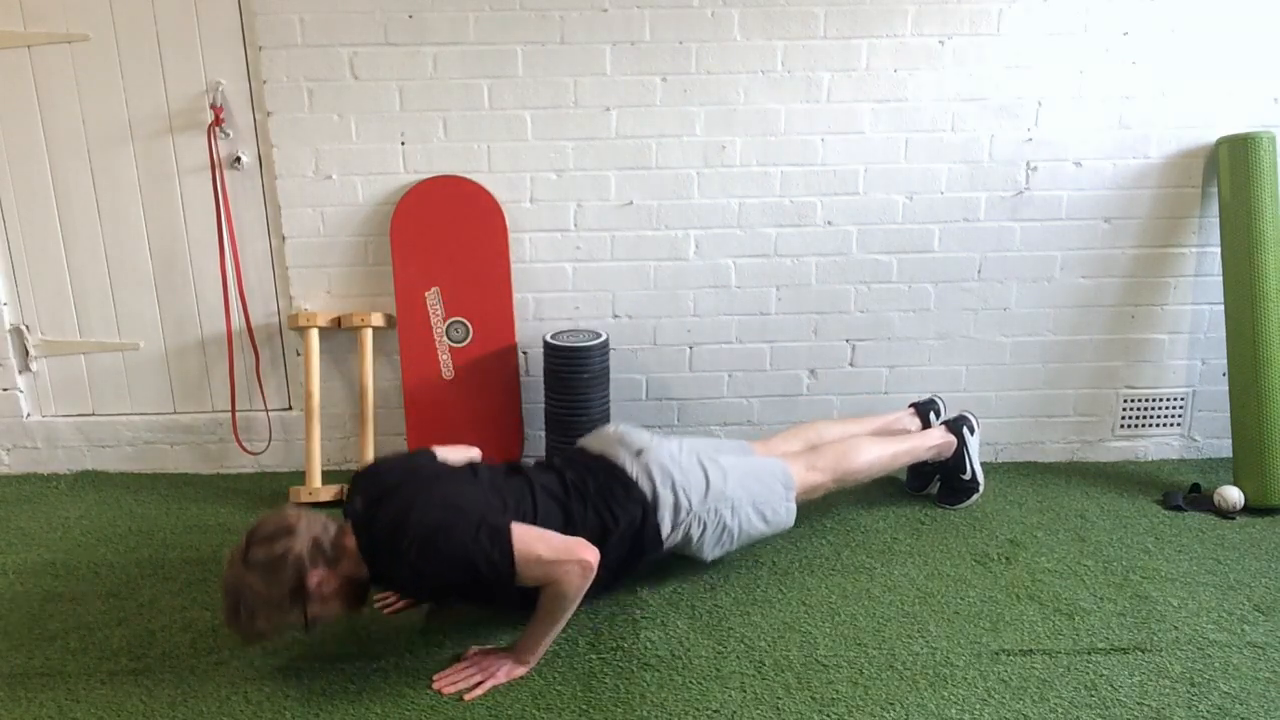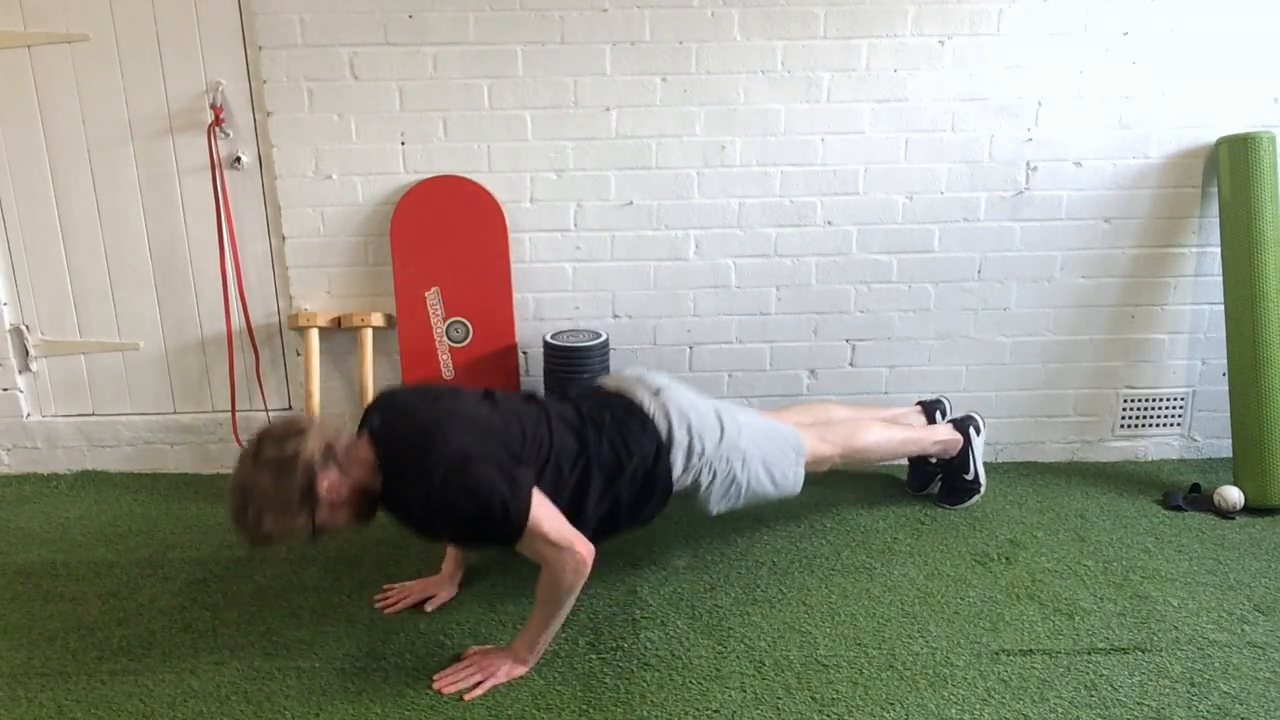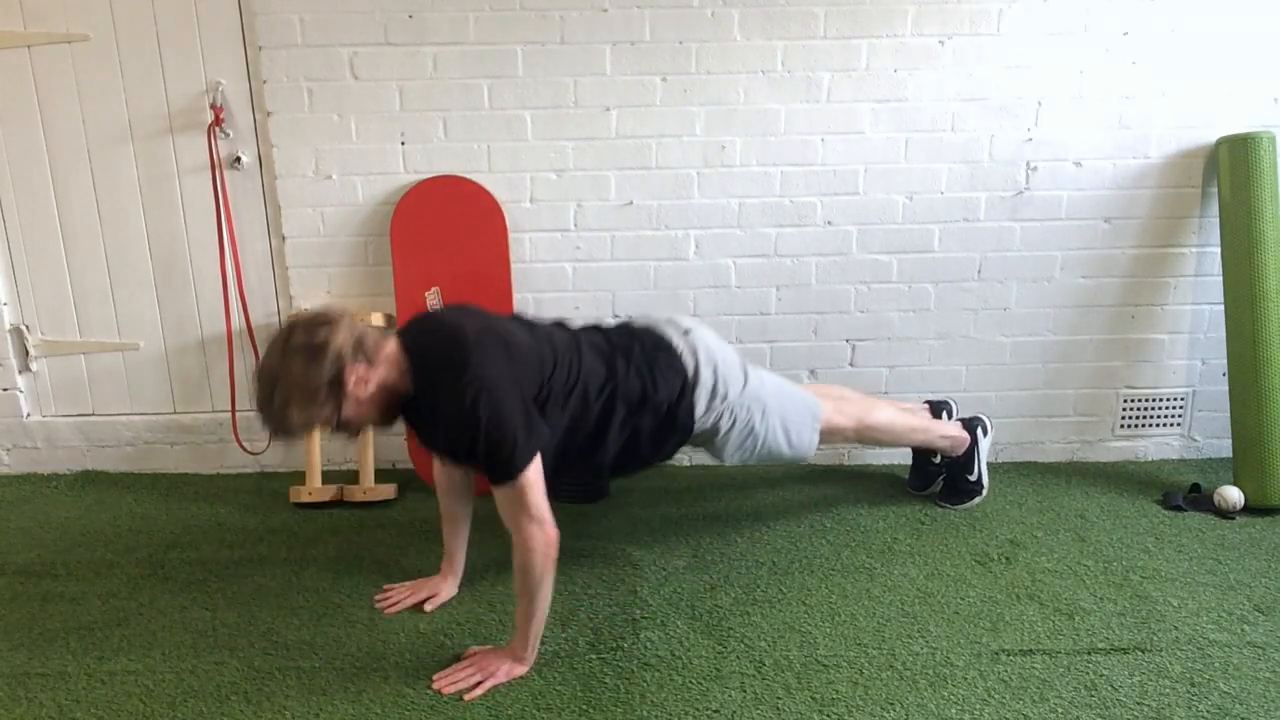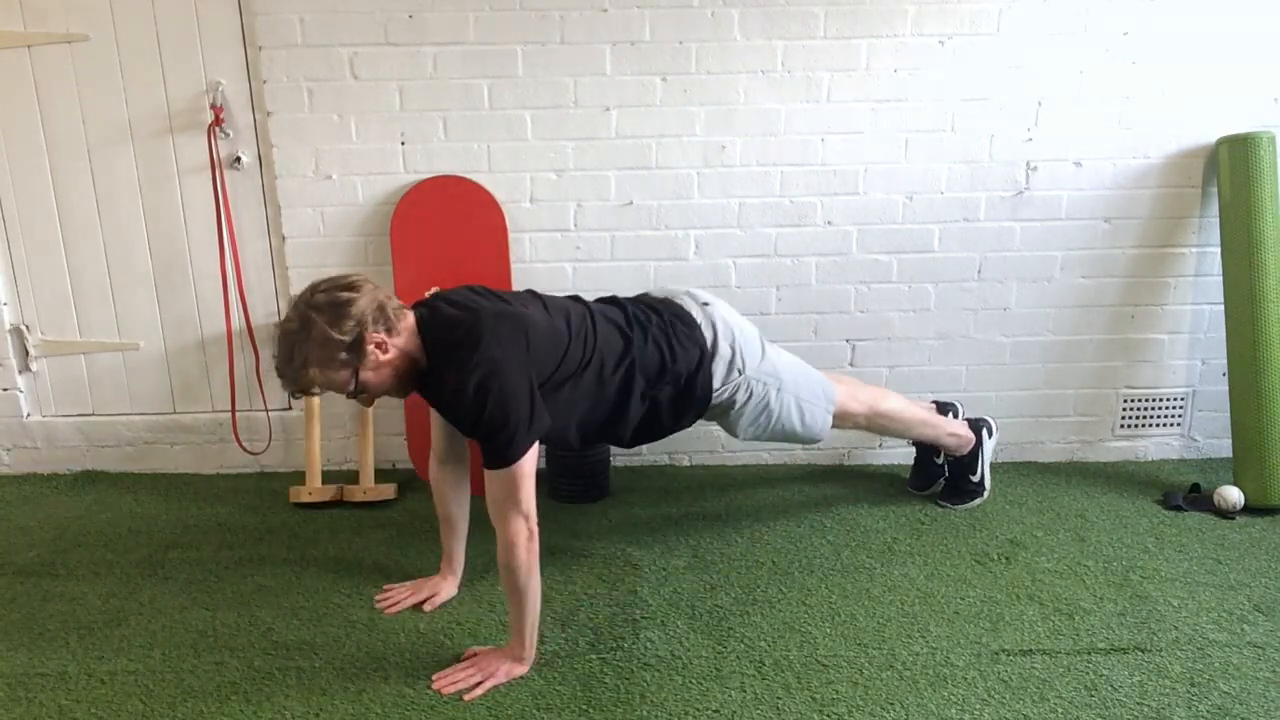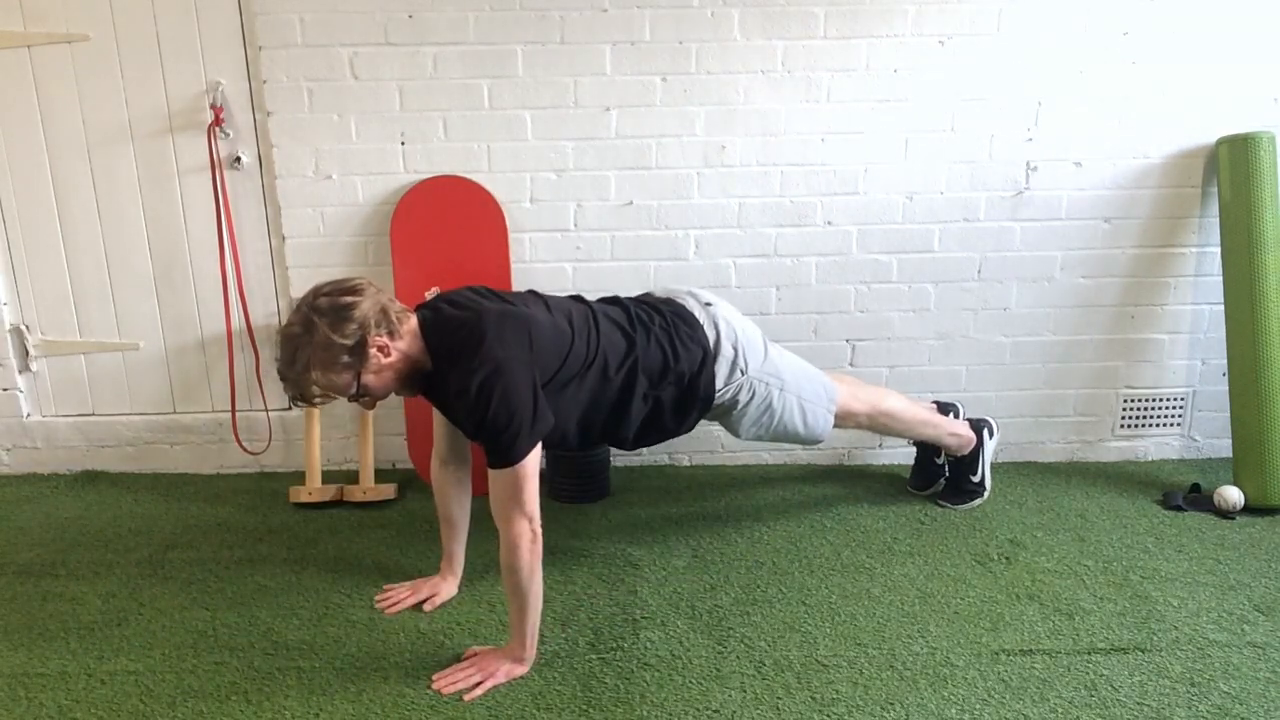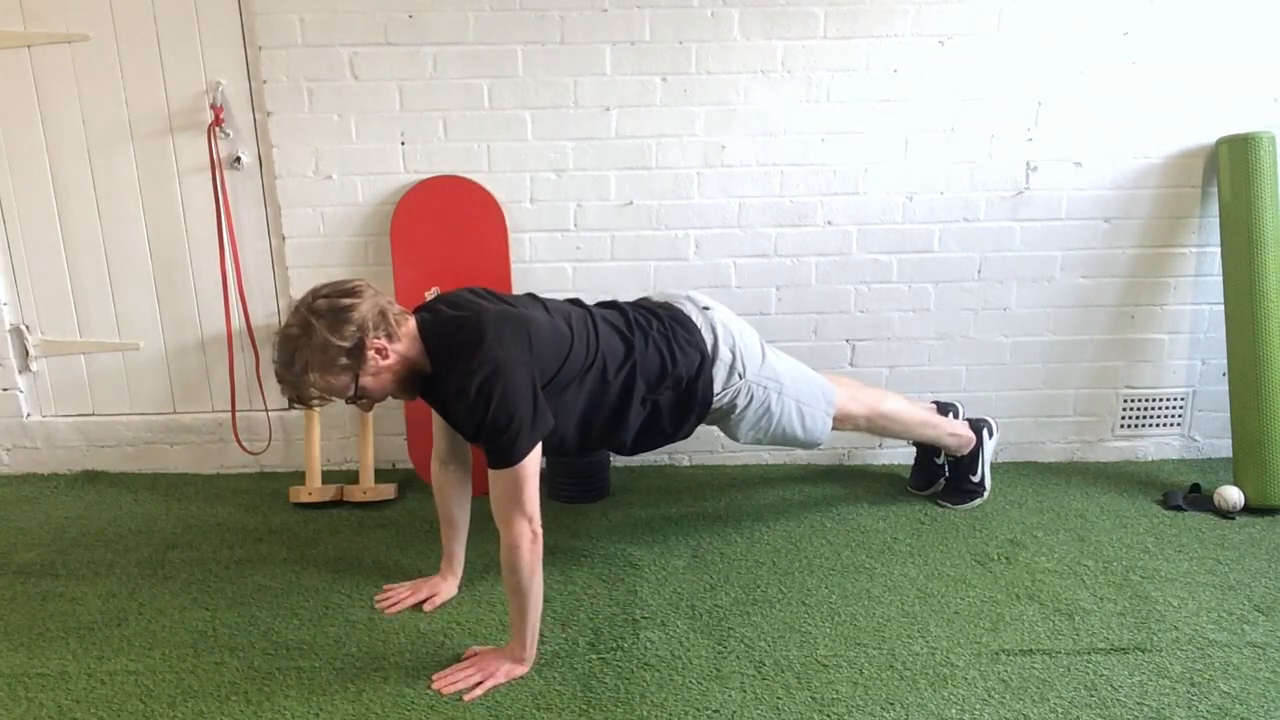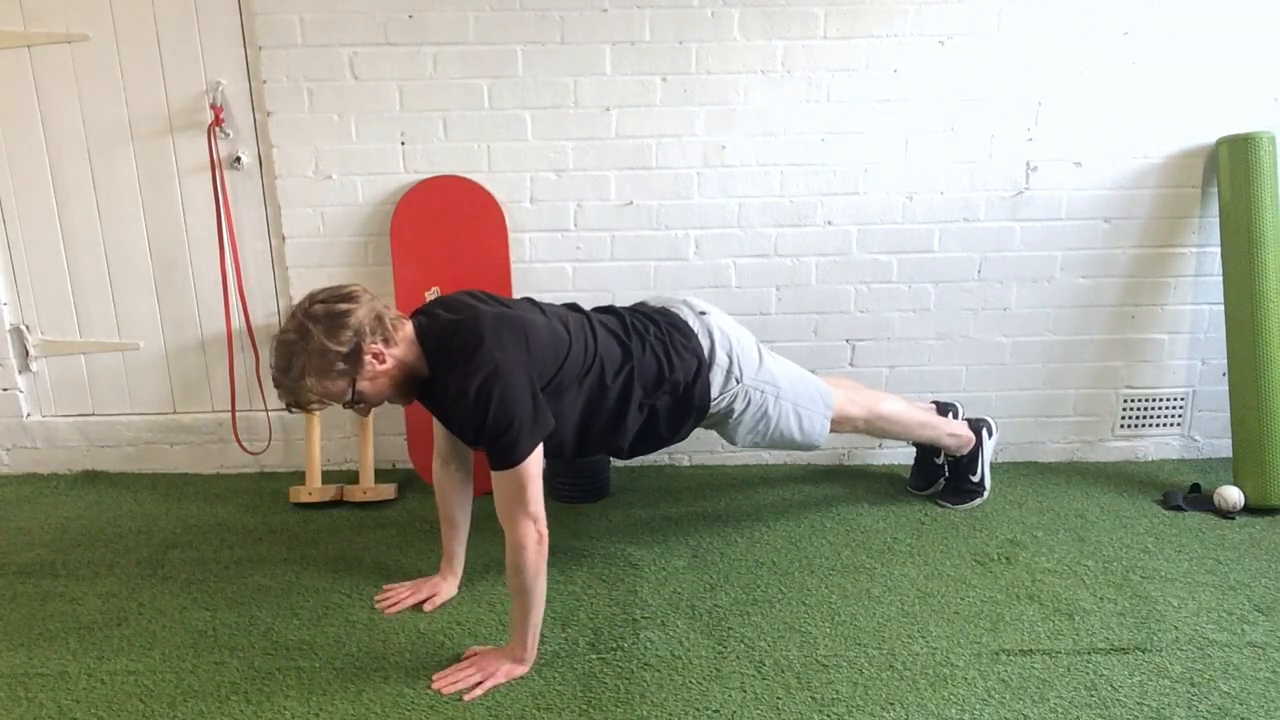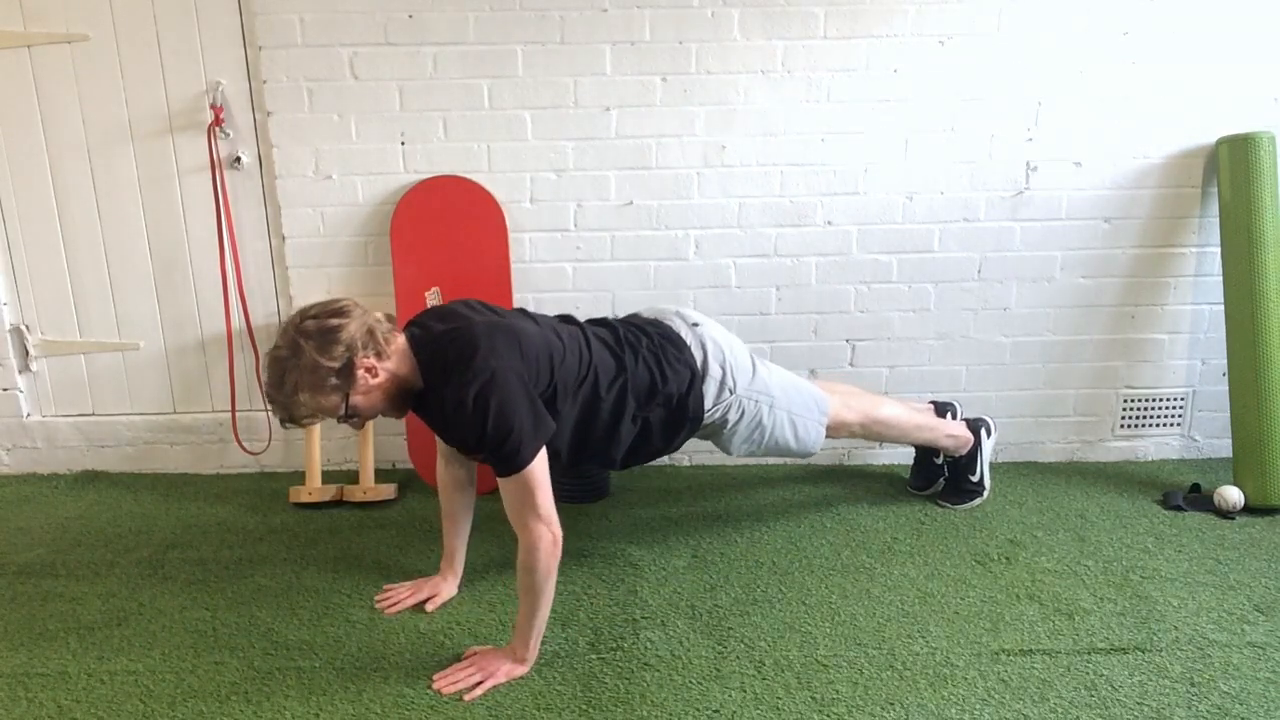
dt=0.2s
person 1, frame 1
left shoulder: (421, 540)
right shoulder: (371, 493)
left elbow: (578, 559)
left wrist: (520, 657)
left hip: (653, 497)
right hip: (612, 457)
left knee: (810, 475)
right knee: (773, 454)
left ankle: (946, 440)
right ankle: (915, 417)
person 1, frame 2
left shoulder: (445, 465)
right shoulder: (383, 426)
left elbow: (573, 552)
left wrist: (520, 657)
right wrist: (450, 572)
left hip: (662, 440)
right hip: (628, 407)
left knee: (819, 449)
right knee: (790, 431)
left ankle: (952, 440)
right ankle: (921, 412)
person 1, frame 3
left shoulder: (475, 388)
right shoulder: (414, 355)
left elbow: (538, 534)
right elbow: (452, 462)
left wrist: (519, 653)
right wrist: (450, 572)
left hip: (687, 381)
right hip: (652, 354)
left knee: (828, 423)
right knee: (808, 412)
left ankle: (959, 438)
right ankle: (931, 414)
person 1, frame 4
left shoulder: (487, 368)
right shoulder: (430, 332)
left elbow: (517, 526)
right elbow: (448, 457)
left wrist: (518, 655)
right wrist: (448, 573)
left hip: (704, 353)
right hip: (667, 331)
left knee: (835, 408)
right knee: (823, 403)
left ankle: (964, 439)
right ankle: (938, 418)
person 1, frame 5
left shoulder: (491, 368)
right shoulder: (434, 332)
left elbow: (520, 527)
right elbow: (450, 456)
left wrist: (518, 654)
right wrist: (448, 572)
left hip: (705, 352)
right hip: (668, 329)
left knee: (836, 408)
right knee: (822, 402)
left ankle: (965, 438)
right ankle: (940, 418)
person 1, frame 6
left shoulder: (490, 369)
right shoulder: (432, 334)
left elbow: (522, 528)
right elbow: (450, 456)
left wrist: (517, 655)
right wrist: (448, 572)
left hip: (702, 356)
right hip: (664, 334)
left knee: (837, 410)
right knee: (821, 404)
left ankle: (964, 438)
right ankle: (938, 417)
person 1, frame 7
left shoulder: (488, 373)
right shoulder: (430, 339)
left elbow: (527, 529)
right elbow: (452, 455)
left wrist: (518, 654)
right wrist: (448, 572)
left hip: (699, 362)
right hip: (661, 335)
left knee: (835, 412)
right knee: (818, 406)
left ankle: (964, 439)
right ankle: (937, 415)
person 1, frame 8
left shoulder: (484, 384)
right shoulder: (423, 348)
left elbow: (540, 533)
right elbow: (456, 455)
left wrist: (519, 654)
right wrist: (449, 572)
left hip: (692, 372)
right hip: (655, 347)
left knee: (832, 417)
right knee: (813, 410)
left ankle: (963, 437)
right ankle: (935, 416)
